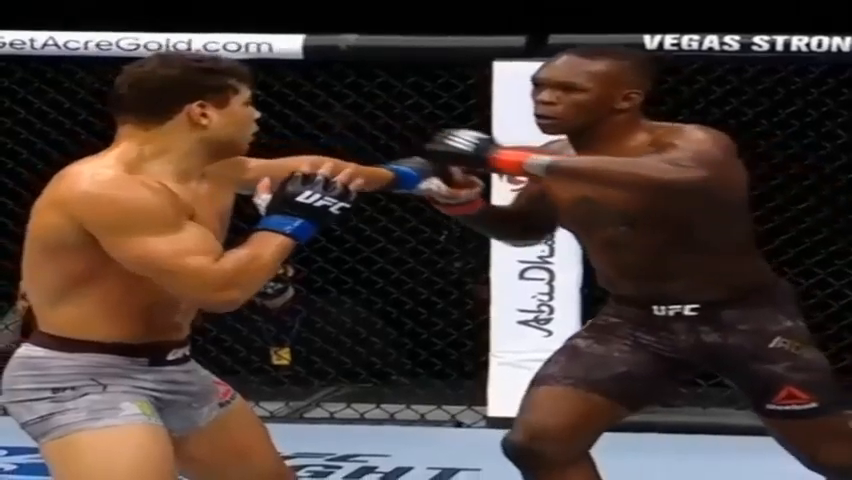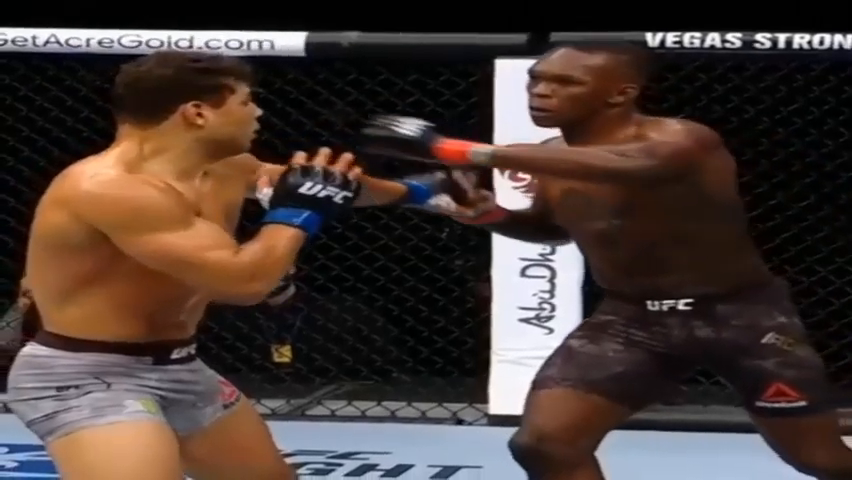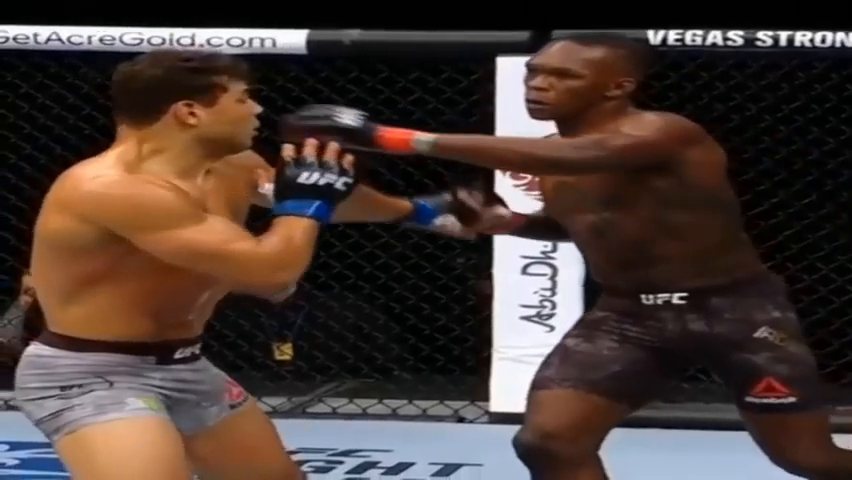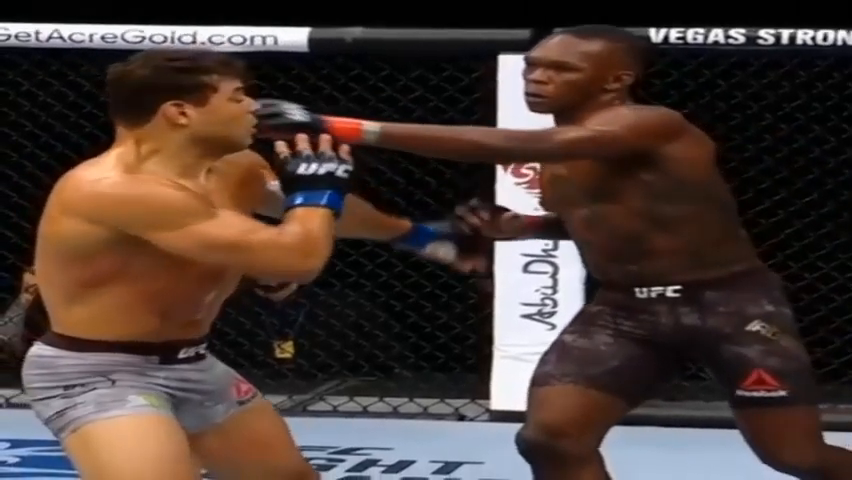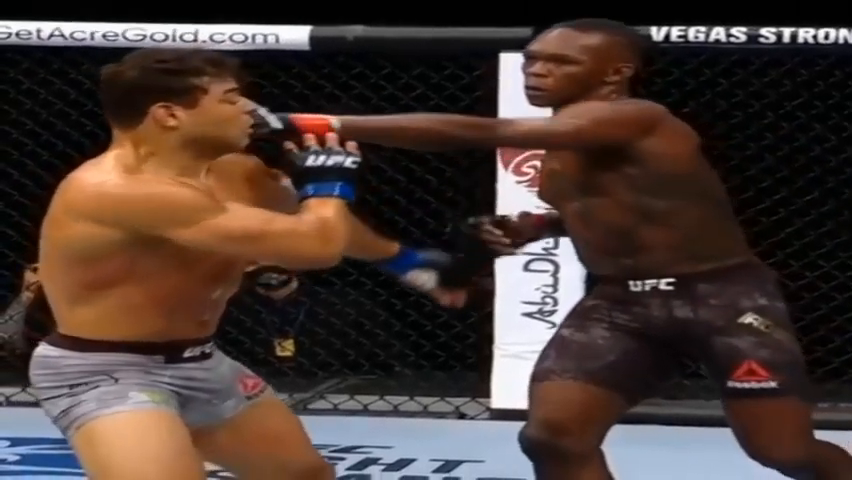
dt=0.4s
person 1, frame 1
left shoulder: (692, 142)
right shoulder: (553, 161)
left elbow: (684, 177)
right elbow: (522, 229)
left wrist: (509, 159)
right wrist: (463, 203)
left hip: (743, 316)
right hip: (630, 320)
right knee: (536, 442)
person 1, frame 2
left shoulder: (682, 138)
right shoulder: (553, 158)
left elbow: (633, 166)
right elbow: (553, 226)
left wrist: (451, 150)
right wrist: (485, 212)
left hip: (739, 312)
right hip: (627, 318)
person 1, frame 3
left shoulder: (665, 133)
right shoulder: (548, 156)
left elbow: (581, 157)
left wrist: (393, 138)
right wrist: (504, 221)
left hip: (734, 307)
right hip: (624, 315)
person 1, frame 4
left shoulder: (653, 127)
right shoulder: (556, 154)
left elbow: (516, 146)
left wrist: (349, 129)
right wrist: (521, 226)
left hip: (729, 301)
right hip: (620, 308)
person 1, frame 5
left shoulder: (635, 120)
right shoulder: (560, 146)
left elbow: (479, 133)
left wrist: (326, 124)
right wrist: (535, 226)
left hip: (722, 295)
right hip: (617, 302)
person 2, frame 1
left shoulder: (212, 168)
right shoulder: (105, 189)
left elbow: (297, 168)
right elbow: (220, 287)
left wrist: (399, 176)
right wrist: (290, 220)
left hip: (171, 369)
right hip: (80, 378)
person 2, frame 2
left shoulder: (224, 167)
right shoulder: (108, 190)
left elbow: (316, 178)
right elbow: (245, 280)
left wrist: (412, 191)
right wrist: (297, 212)
left hip: (179, 368)
right hip: (86, 377)
person 2, frame 3
left shoulder: (230, 168)
right shoulder: (110, 190)
left elbow: (332, 195)
right elbow: (270, 270)
left wrist: (418, 211)
right wrist: (305, 202)
left hip: (183, 367)
right hip: (90, 376)
person 2, frame 4
left shoulder: (232, 169)
right shoulder: (113, 190)
left elbow: (328, 210)
right elbow: (296, 257)
left wrist: (415, 234)
right wrist: (315, 189)
left hip: (192, 365)
person 2, frame 5
left shoulder: (230, 172)
left elbow: (314, 219)
right elbow: (313, 243)
left wrist: (404, 260)
right wrist: (329, 182)
left hip: (200, 364)
